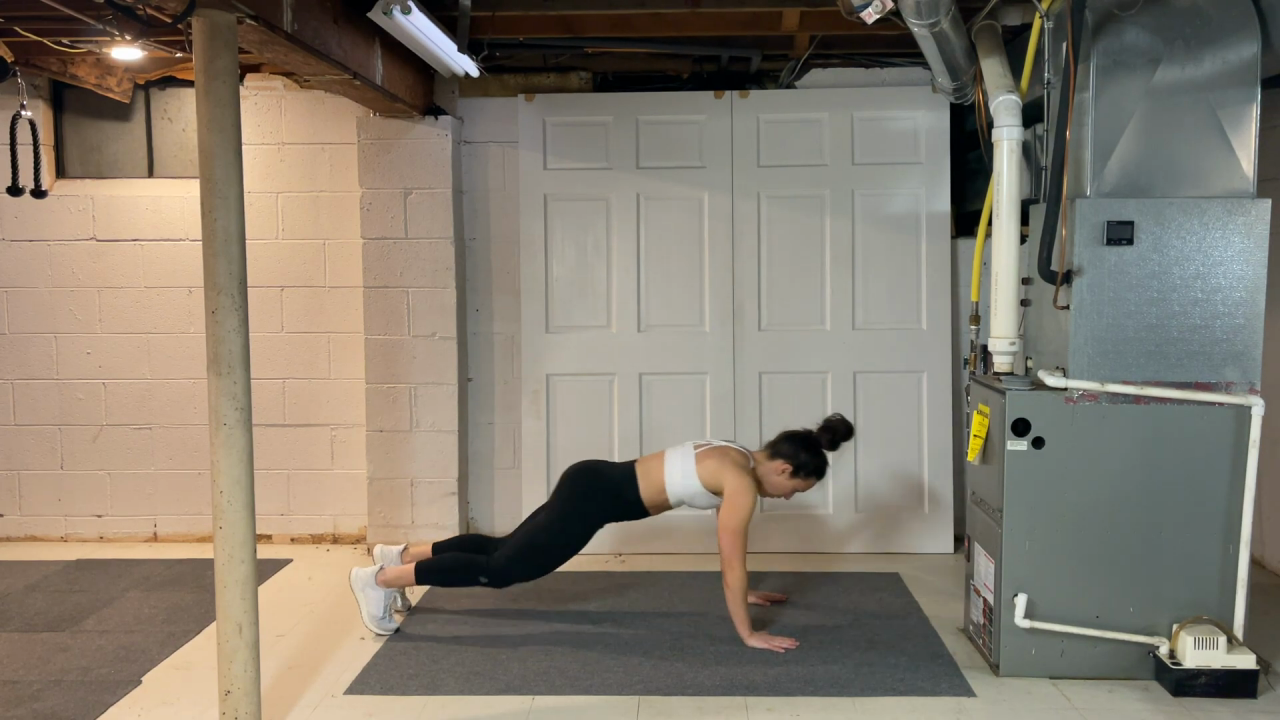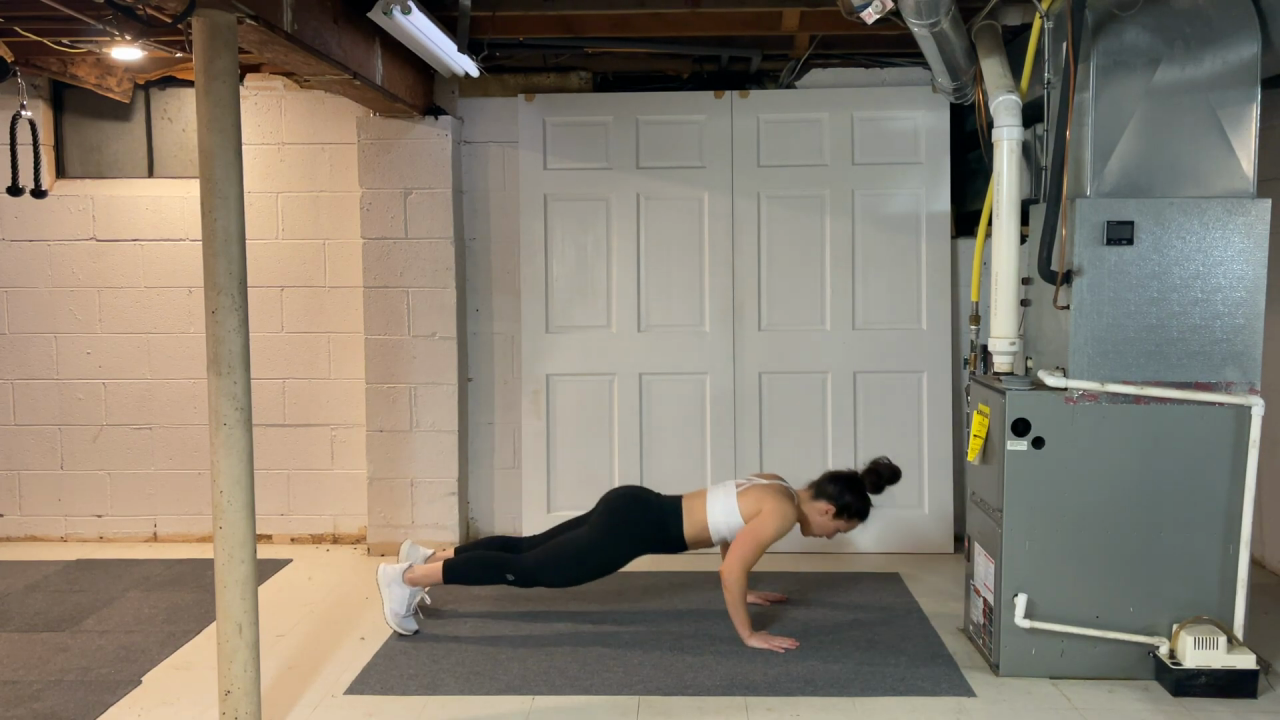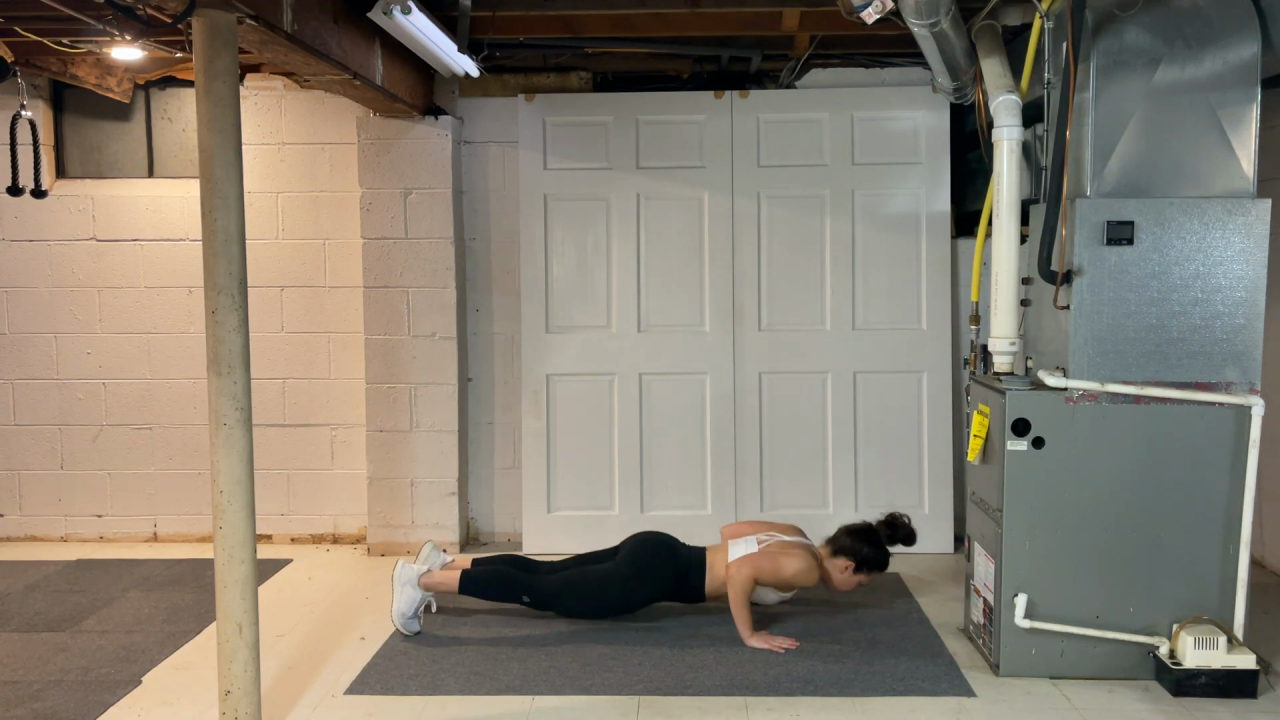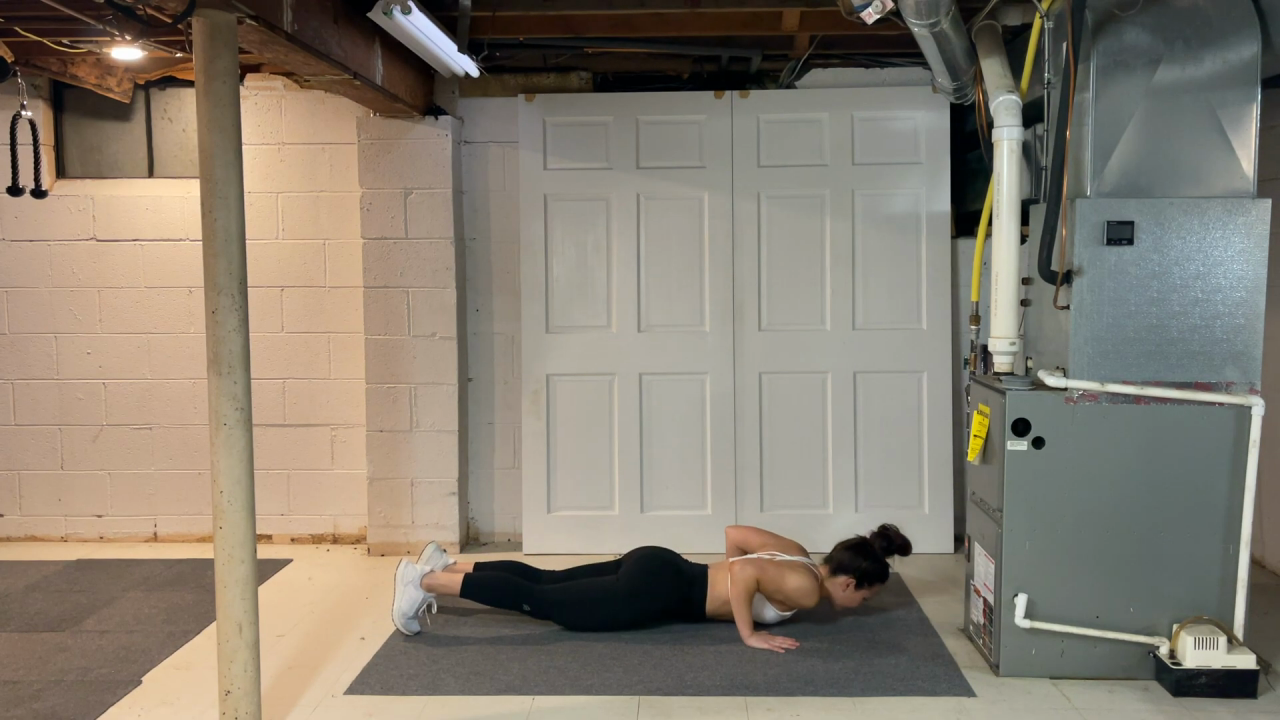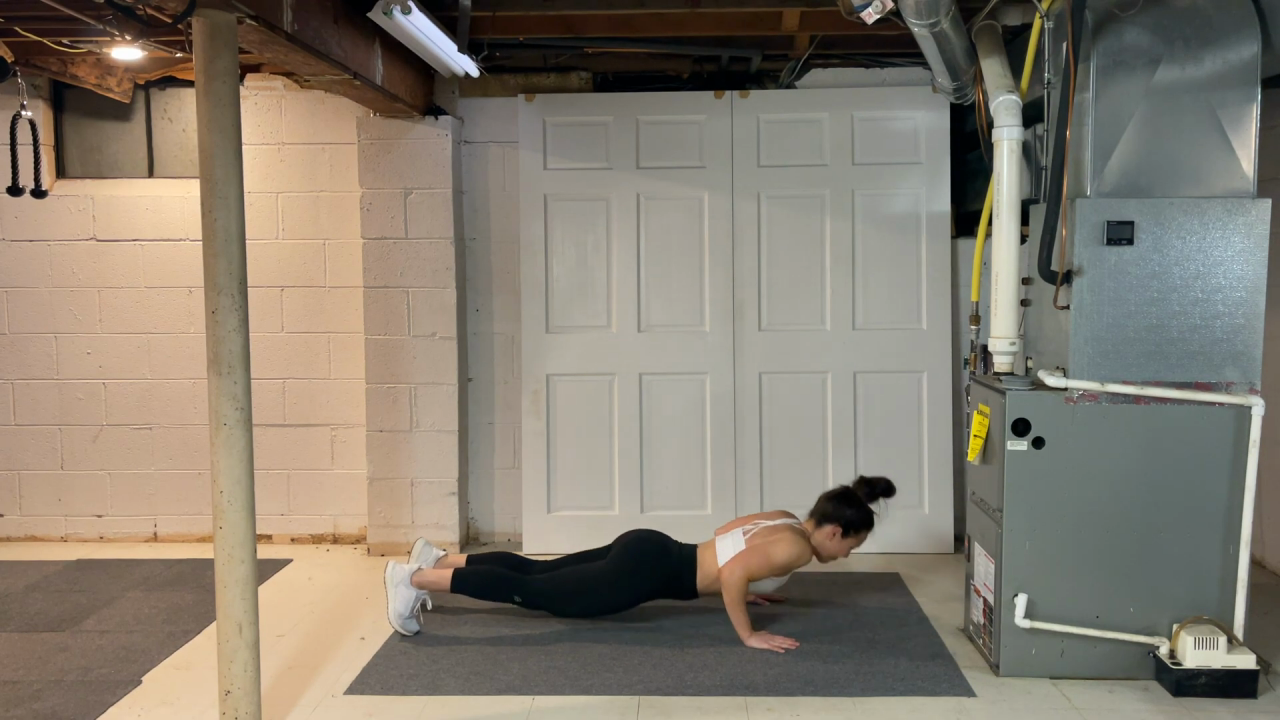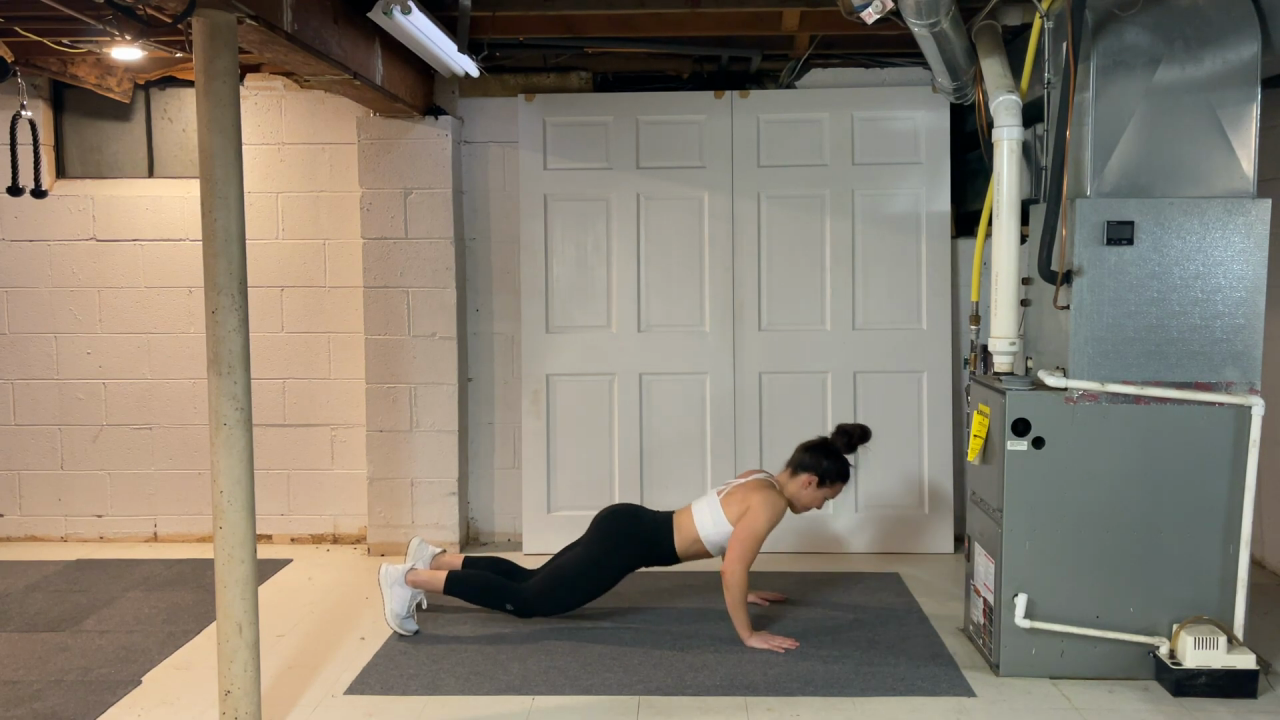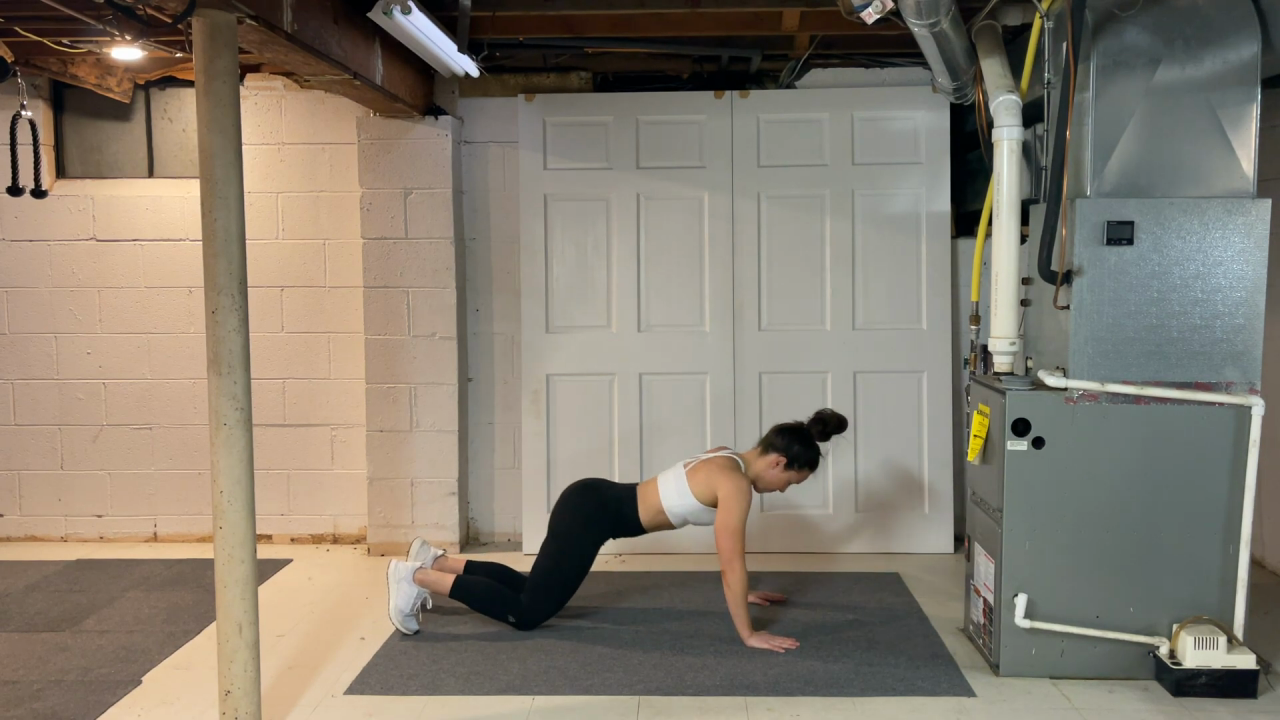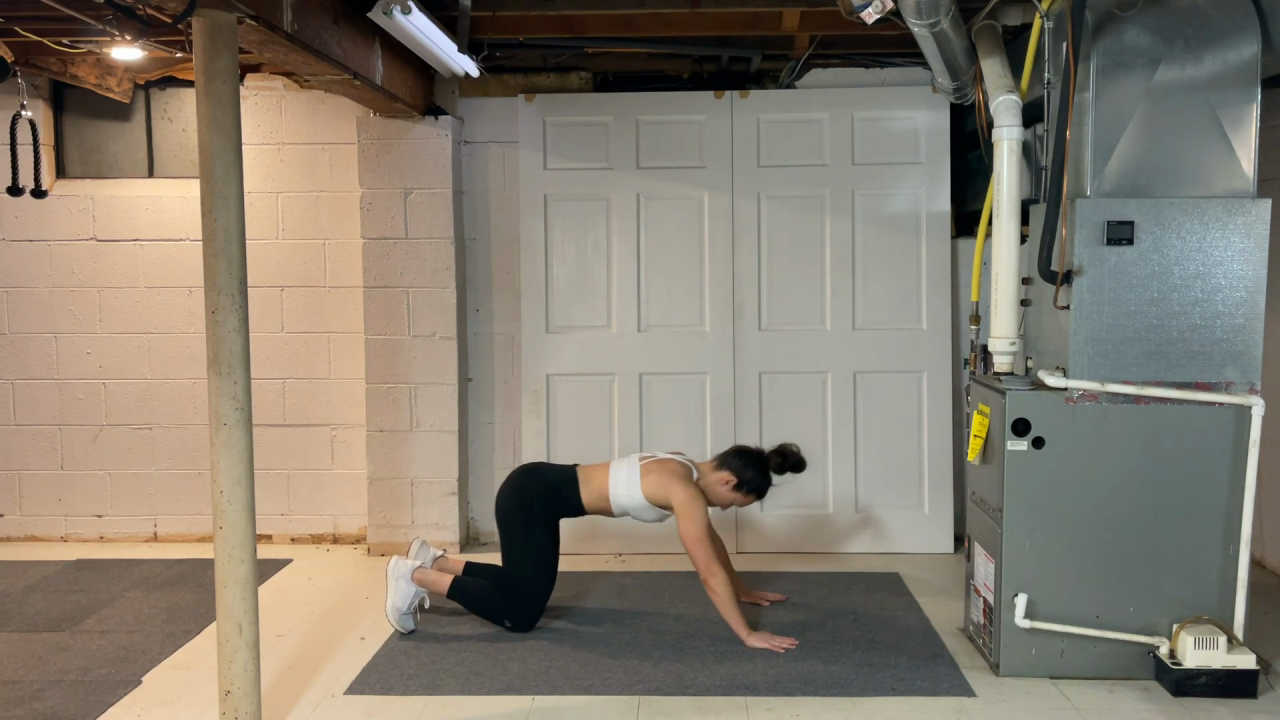
dt=0.2s
person 1, frame 1
left shoulder: (740, 460)
right shoulder: (743, 480)
left elbow: (729, 536)
right elbow: (731, 564)
left wrist: (748, 593)
right wrist: (750, 635)
left hip: (595, 482)
right hip: (595, 494)
left knee: (505, 550)
right knee: (501, 568)
left ankle: (401, 554)
right ankle: (380, 579)
person 1, frame 2
left shoulder: (777, 488)
right shoulder: (784, 511)
right elbow: (732, 570)
left wrist: (747, 592)
right wrist: (748, 634)
left hip: (632, 507)
right hip: (635, 526)
left knee: (526, 548)
right knee: (526, 569)
left ankle: (428, 556)
right ankle: (408, 576)
person 1, frame 3
left shoulder: (795, 536)
right shoulder: (804, 566)
right elbow: (738, 575)
left wrist: (750, 595)
right wrist: (749, 634)
left hip: (654, 551)
right hip: (654, 573)
left knee: (541, 572)
right knee: (539, 592)
left ankle: (444, 562)
right ankle: (424, 579)
person 1, frame 4
left shoulder: (796, 553)
right shoulder: (806, 588)
left elbow: (735, 532)
right elbow: (743, 574)
right wrist: (749, 634)
left hip: (656, 567)
right hip: (656, 591)
left knee: (543, 581)
right knee: (538, 601)
left ankle: (446, 563)
right ankle: (425, 580)
person 1, frame 5
left shoulder: (784, 522)
right shoulder: (795, 549)
right elbow: (732, 575)
left wrist: (753, 588)
right wrist: (747, 634)
left hip: (646, 550)
right hip: (645, 572)
left knee: (535, 573)
right knee: (529, 592)
left ankle: (437, 559)
right ankle: (416, 577)
person 1, frame 6
left shoulder: (760, 481)
right shoulder: (771, 502)
right elbow: (733, 572)
left wrist: (746, 592)
right wrist: (748, 634)
left hip: (627, 525)
right hip: (627, 541)
left knee: (531, 579)
right knee: (524, 600)
left ankle: (434, 558)
right ankle: (410, 578)
person 1, frame 7
left shoulder: (732, 463)
right shoulder: (736, 482)
left elbow: (724, 538)
right elbow: (731, 564)
left wrist: (745, 592)
right wrist: (748, 634)
left hip: (595, 503)
right hip: (591, 512)
left knee: (529, 589)
right knee: (525, 613)
left ankle: (437, 560)
right ankle: (418, 577)
person 1, frame 8
left shoulder: (690, 472)
right shoulder: (687, 491)
left elbow: (708, 539)
right elbow: (710, 571)
left wrist: (742, 591)
right wrist: (747, 634)
left hip: (543, 487)
right hip: (529, 494)
left knee: (522, 591)
right knee: (519, 616)
left ankle: (434, 560)
right ankle: (418, 576)
